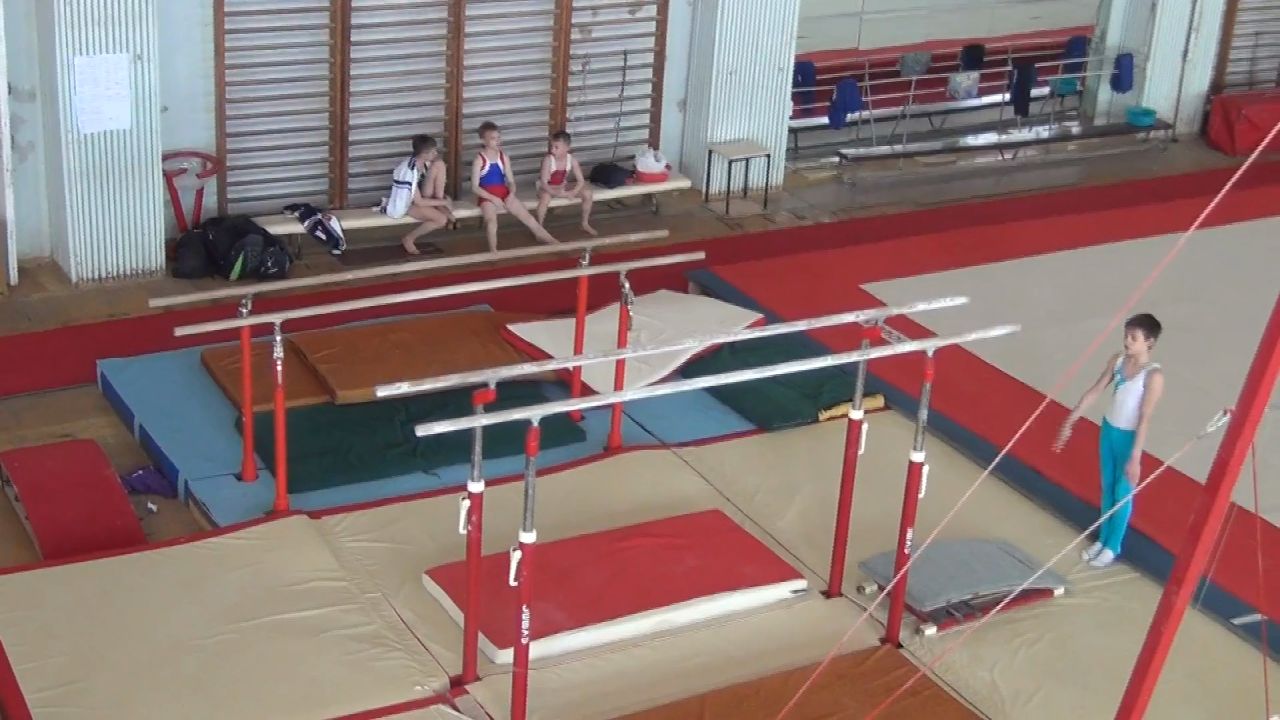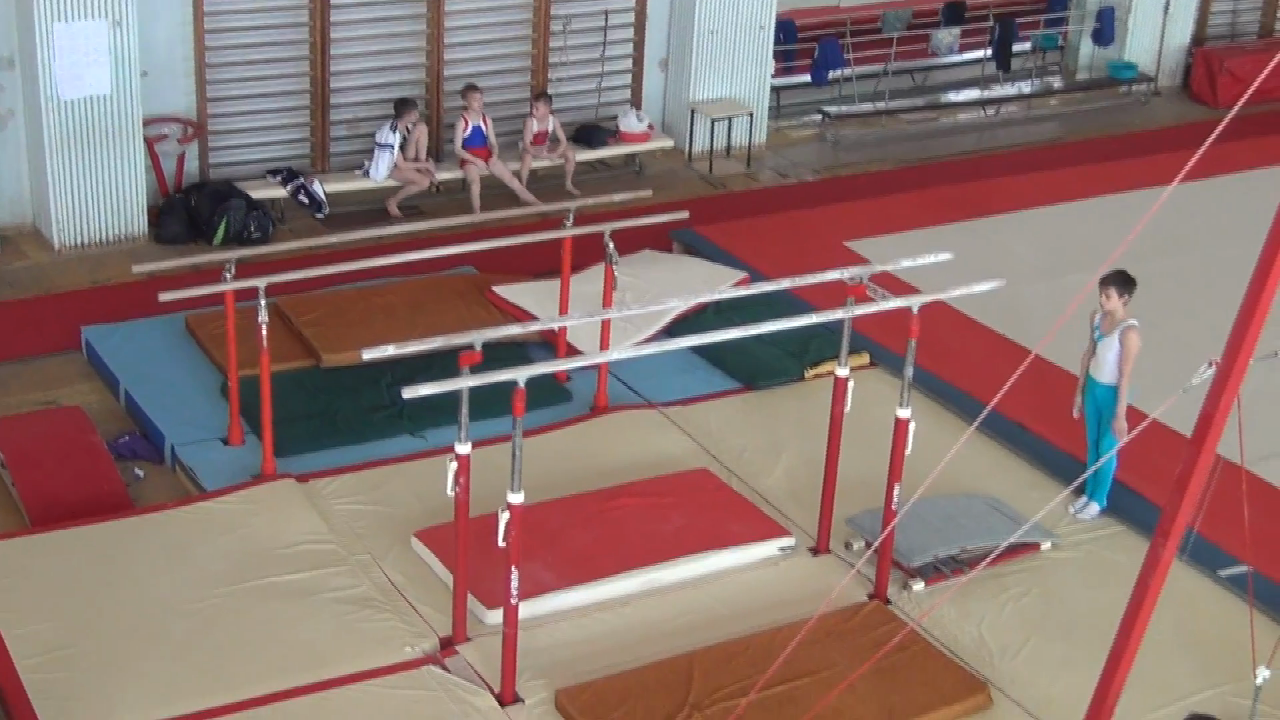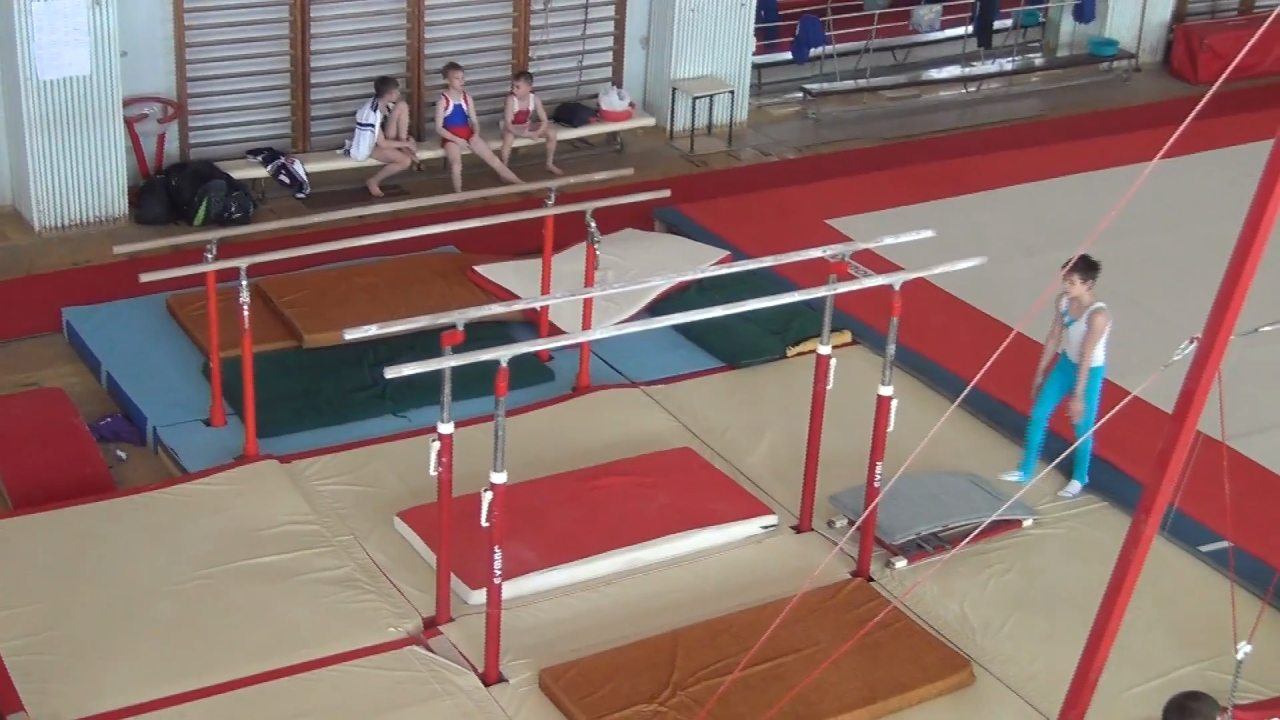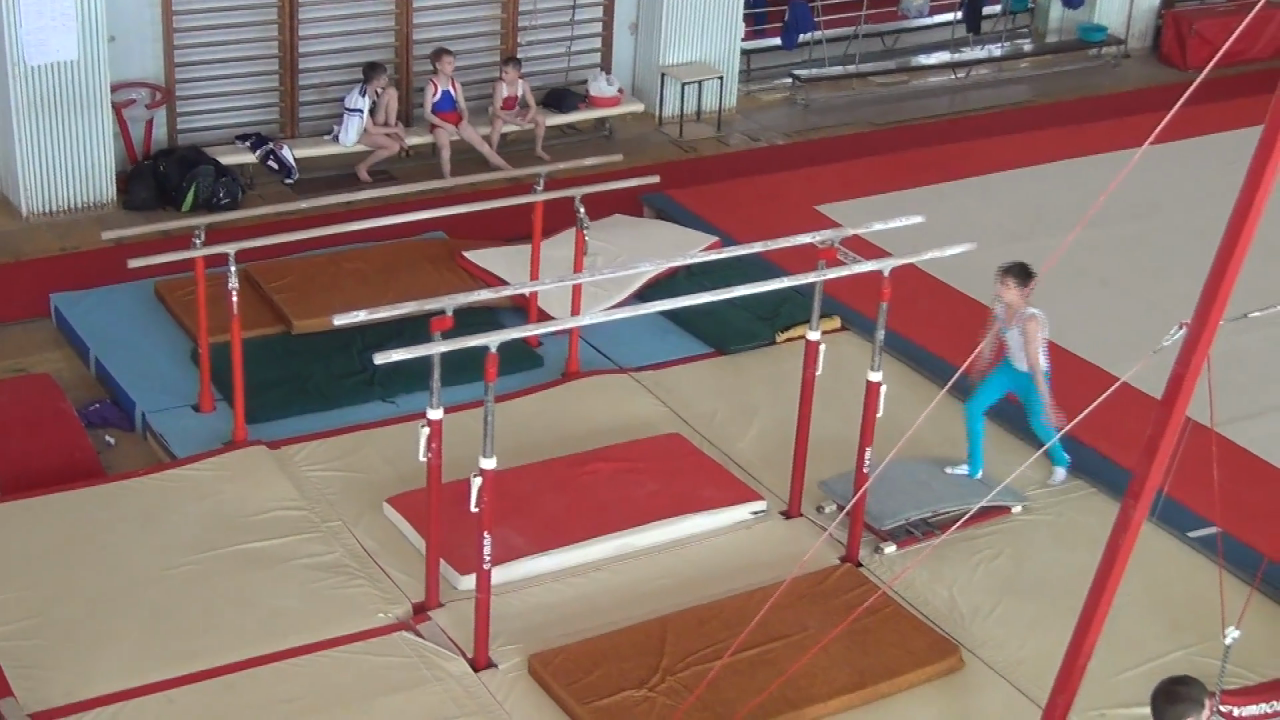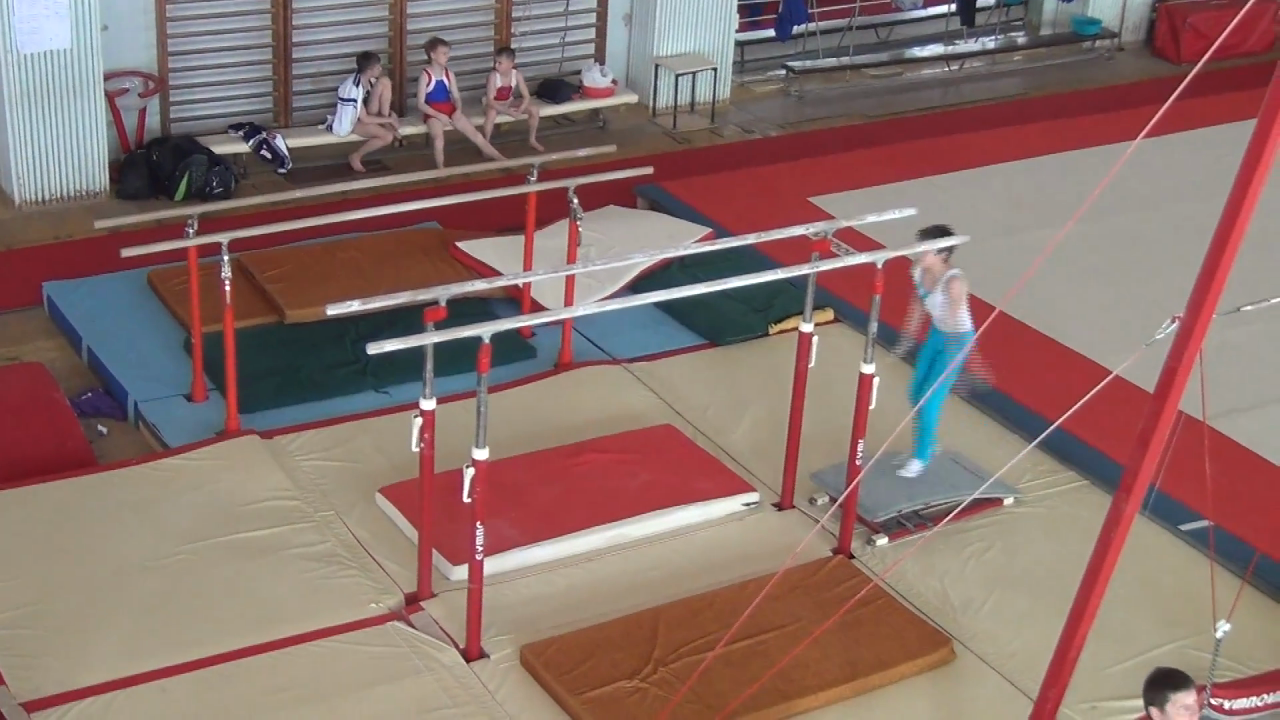
dt=0.4s
person 1, frame 1
left shoulder: (1154, 376)
right shoulder: (1118, 361)
left elbow: (1145, 419)
right elbow: (1094, 391)
left wrist: (1135, 459)
right wrist: (1070, 422)
left hip: (1128, 437)
right hip: (1108, 430)
left knee: (1122, 494)
right knee: (1107, 489)
left ankle: (1112, 547)
right ankle: (1102, 539)
person 1, frame 2
left shoulder: (1129, 332)
right shoulder: (1097, 317)
left elbow: (1125, 376)
left wrist: (1120, 415)
right wrist: (1079, 390)
left hip: (1112, 392)
right hip: (1093, 386)
left knee: (1106, 448)
right knee: (1092, 444)
left ankle: (1098, 500)
right ankle: (1088, 493)
person 1, frame 3
left shoulder: (1098, 315)
right shoulder: (1063, 301)
left elbow: (1086, 358)
left wrist: (1078, 397)
right wrist: (1041, 371)
left hip: (1090, 371)
right hip: (1065, 364)
left knee: (1081, 427)
right knee: (1038, 414)
left ankle: (1078, 477)
right ankle: (1026, 470)
person 1, frame 4
left shoulder: (1030, 321)
right shoulder: (1000, 306)
left elbow: (1035, 364)
right elbow: (992, 338)
left wrist: (1047, 404)
right wrist: (981, 361)
left hip: (1031, 376)
right hip: (1011, 368)
left knee: (1040, 426)
right knee: (973, 410)
left ankle: (1060, 461)
right ankle: (974, 466)
person 1, frame 5
left shoulder: (954, 282)
right shoulder: (918, 270)
left elbow: (955, 322)
left wrist: (957, 356)
right wrist: (908, 336)
left hip: (956, 339)
right hip: (937, 333)
left knee: (928, 399)
right knee: (917, 393)
left ankle: (921, 456)
right ankle: (924, 446)
